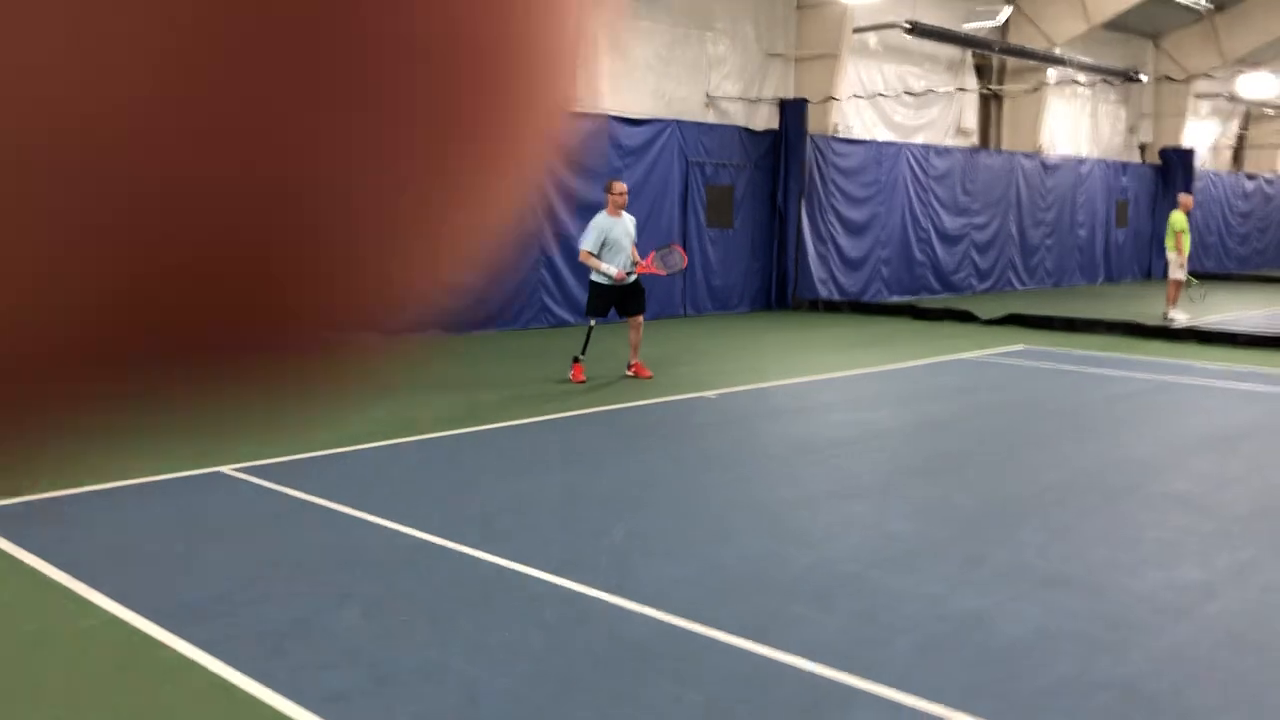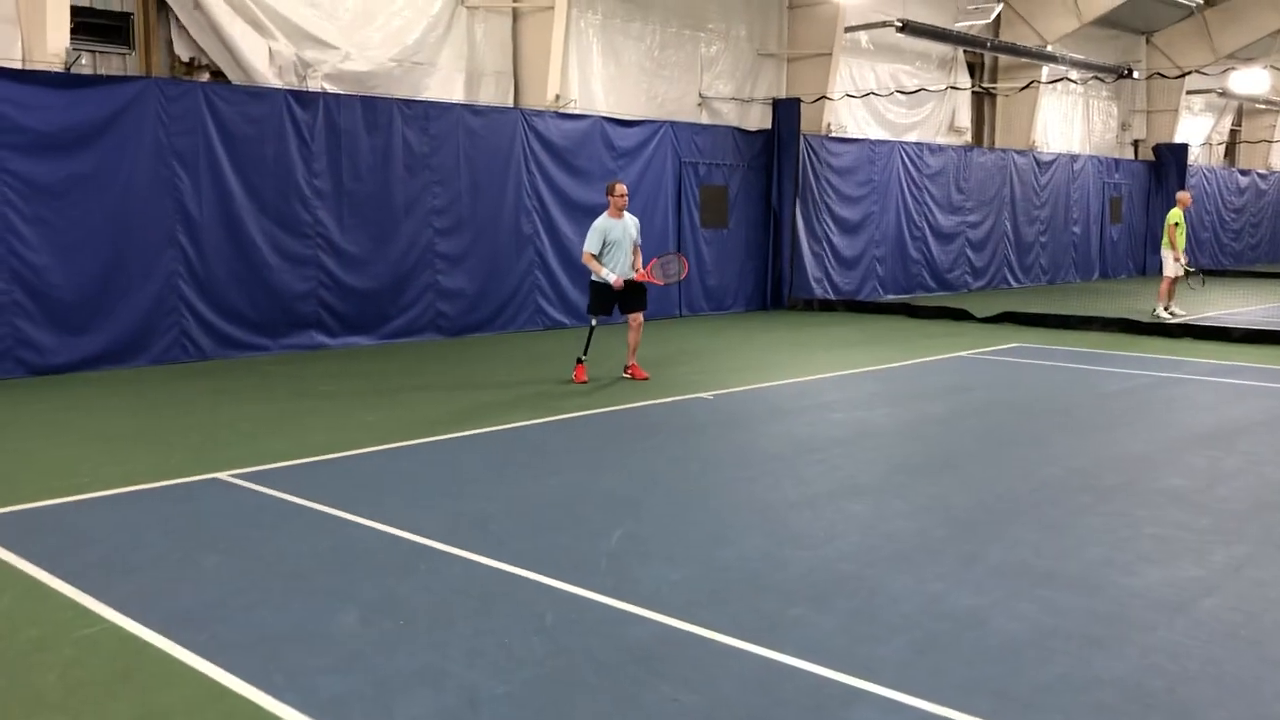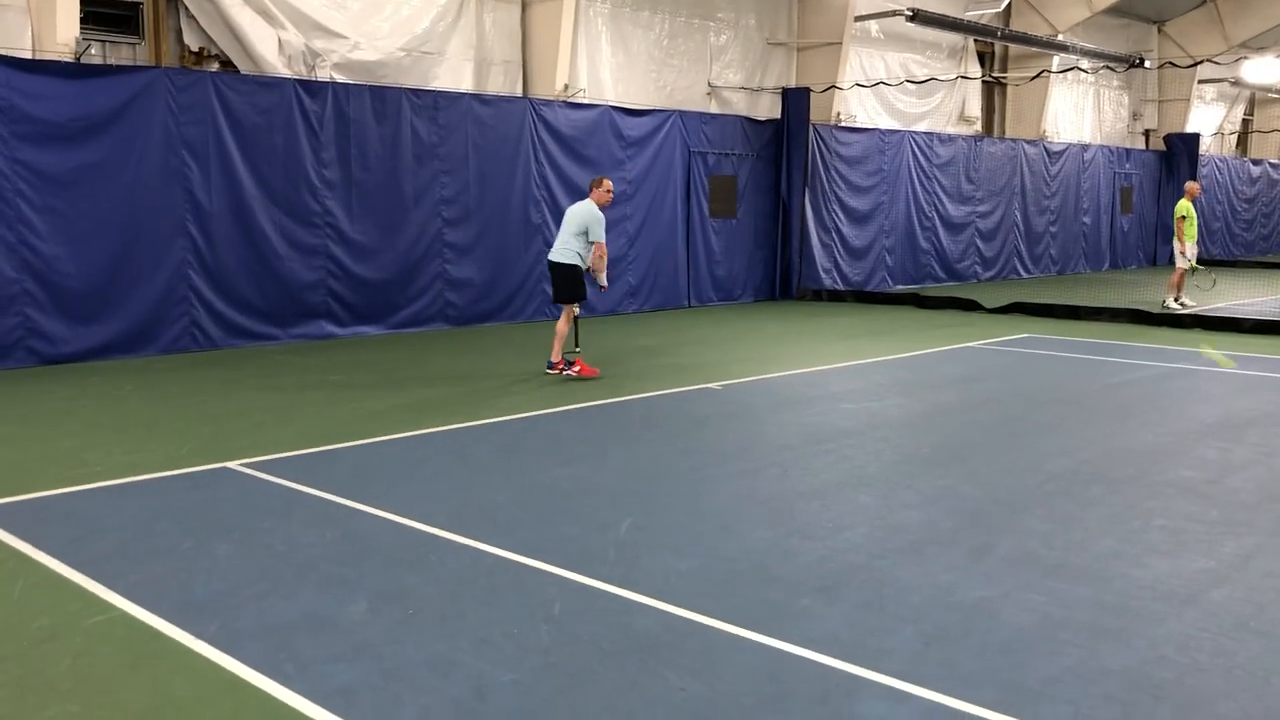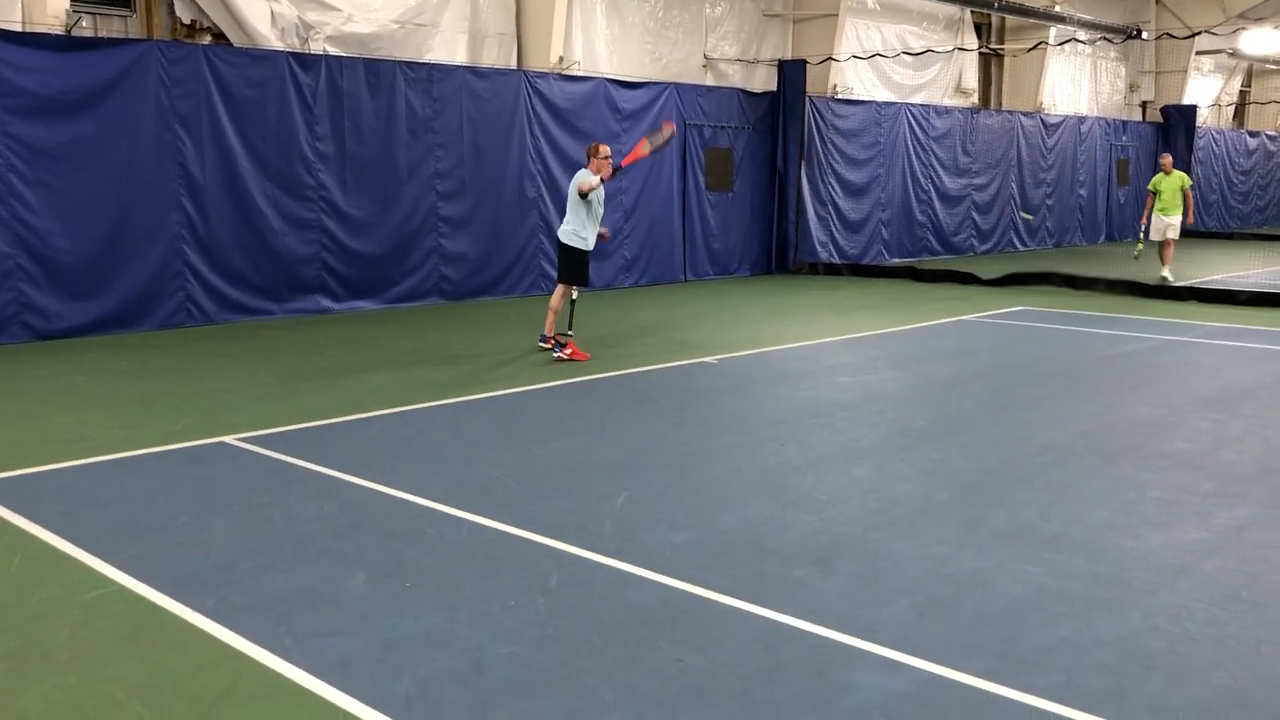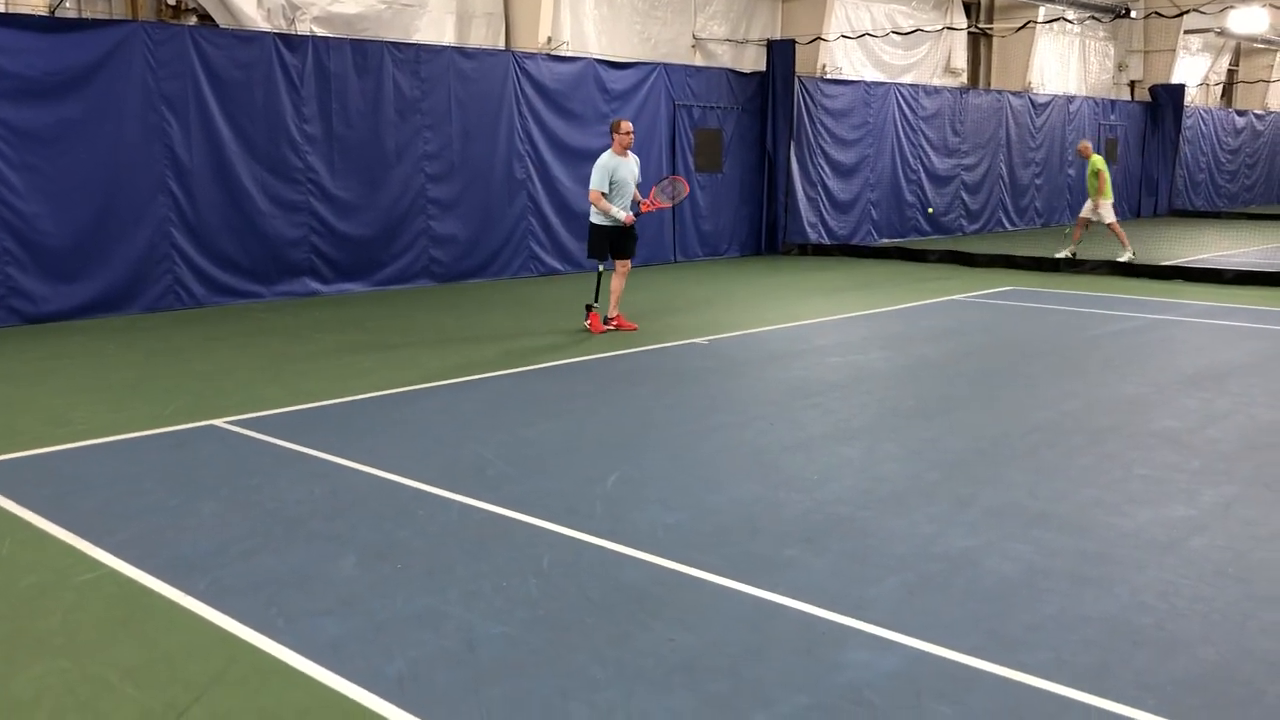
dt=1s
person 1, frame 1
left shoulder: (630, 219)
right shoulder: (599, 224)
right elbow: (584, 256)
left wrist: (637, 261)
right wrist: (611, 270)
left hip: (628, 281)
right hip: (603, 283)
left knee: (637, 321)
right knee: (593, 324)
left ankle: (633, 364)
right ankle: (577, 364)
person 1, frame 2
left shoulder: (633, 221)
right shoulder: (600, 226)
right elbow: (587, 258)
left wrist: (638, 268)
right wrist: (610, 277)
left hip: (629, 281)
right hip: (602, 282)
left knee: (636, 321)
right knee: (594, 323)
left ankle: (630, 365)
right ankle: (580, 365)
person 1, frame 3
left shoulder: (578, 207)
right shoulder: (596, 215)
right elbow: (600, 252)
left wrist: (589, 262)
right wrist: (602, 279)
left hip: (557, 261)
right hip: (567, 264)
left knee: (567, 312)
right knee: (571, 310)
left ankle: (555, 361)
right ankle: (572, 363)
person 1, frame 4
left shoulder: (592, 179)
right shoulder: (584, 178)
right elbow: (584, 190)
left wrist: (596, 229)
right wrist: (601, 179)
left hip: (573, 241)
right hip: (575, 243)
left knee: (563, 289)
right knee: (572, 291)
left ankle: (548, 336)
right ankle: (562, 345)
person 1, frame 5
left shoulder: (634, 159)
right shoulder: (605, 163)
right elbow: (594, 198)
left wrist: (640, 200)
right wrist: (620, 215)
left hip: (624, 223)
right hip: (603, 223)
left knee: (623, 268)
right knee: (600, 268)
left ankle: (613, 317)
right ankle: (592, 313)
